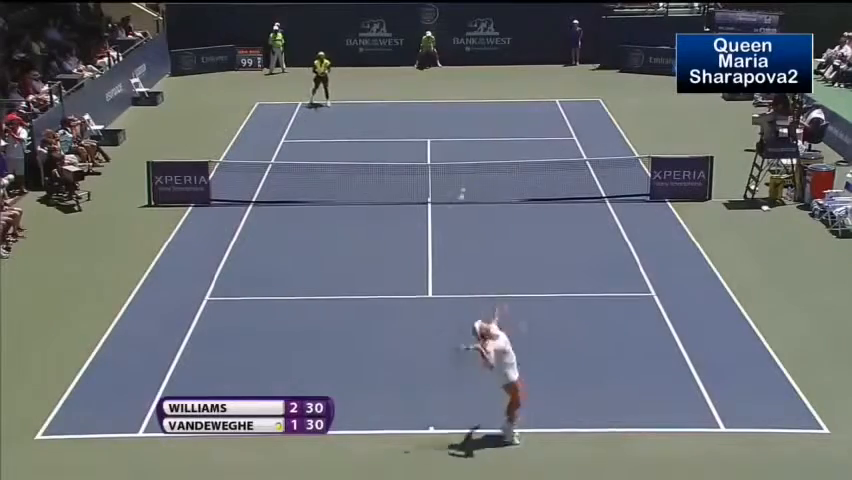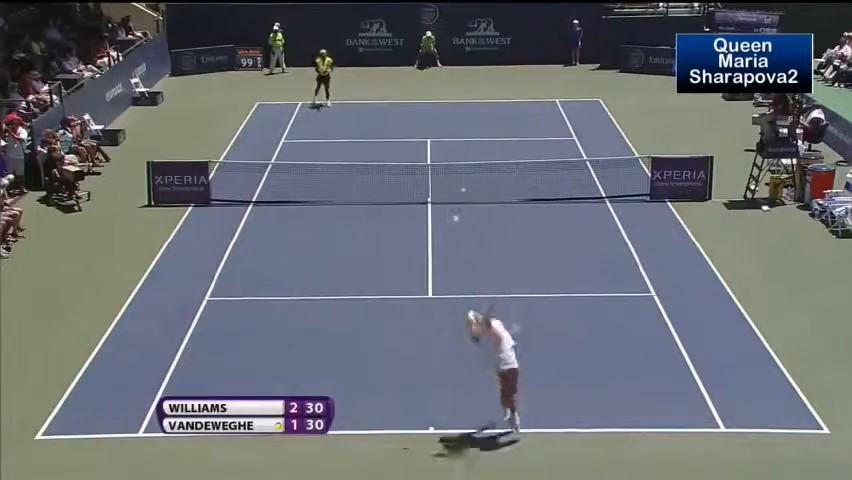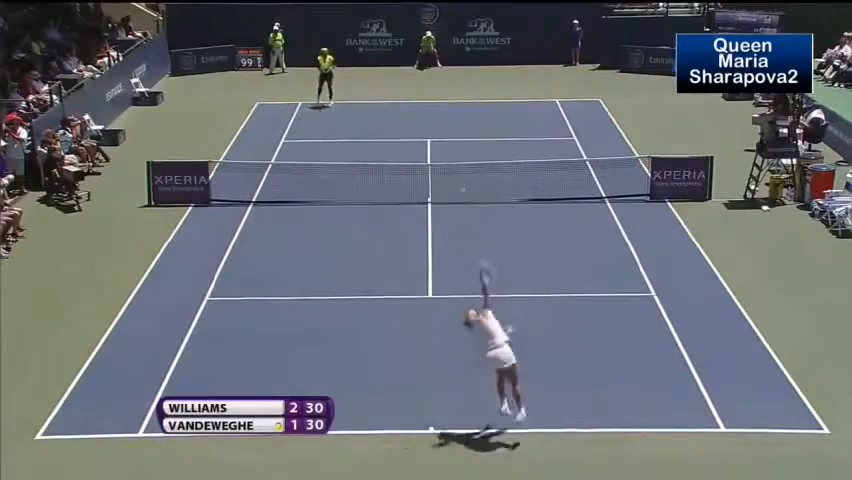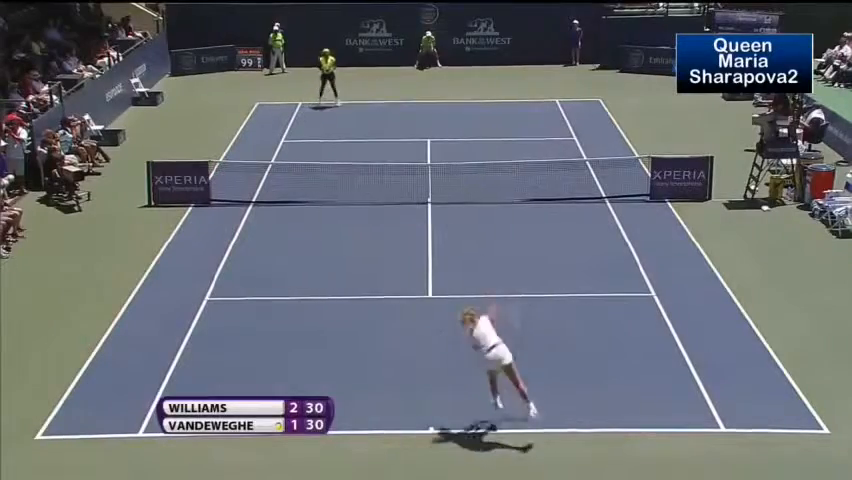
dt=0.1s
person 1, frame 1
left shoulder: (493, 329)
right shoulder: (490, 345)
left elbow: (494, 321)
right elbow: (491, 365)
right wrist: (481, 349)
left hip: (511, 370)
right hip: (507, 374)
left knee: (516, 401)
right knee: (516, 402)
left ankle: (508, 428)
right ankle: (509, 431)
person 1, frame 2
right shoulder: (488, 327)
left hip: (504, 360)
right hip: (507, 360)
left knee: (506, 391)
right knee: (511, 391)
left ankle: (508, 415)
right ankle: (513, 419)
person 1, frame 3
left shoulder: (480, 321)
right shoulder: (485, 314)
left hip: (494, 354)
right hip: (503, 352)
left knee: (501, 380)
right knee: (514, 384)
left ankle: (503, 404)
right ankle: (520, 410)
person 1, frame 4
left shoulder: (469, 330)
right shoulder: (484, 319)
right elbow: (492, 317)
left hip: (490, 357)
right hip: (501, 351)
left knee: (492, 378)
right knee: (518, 383)
left ankle: (496, 401)
right ankle: (530, 407)
